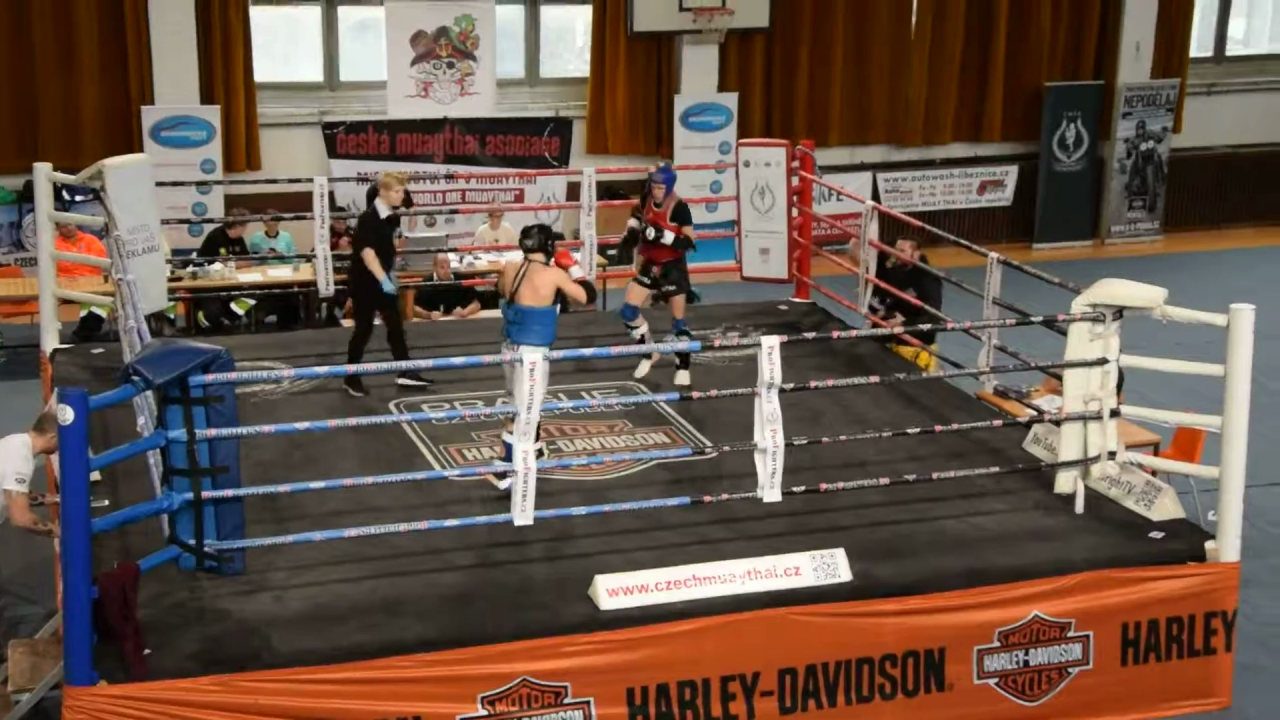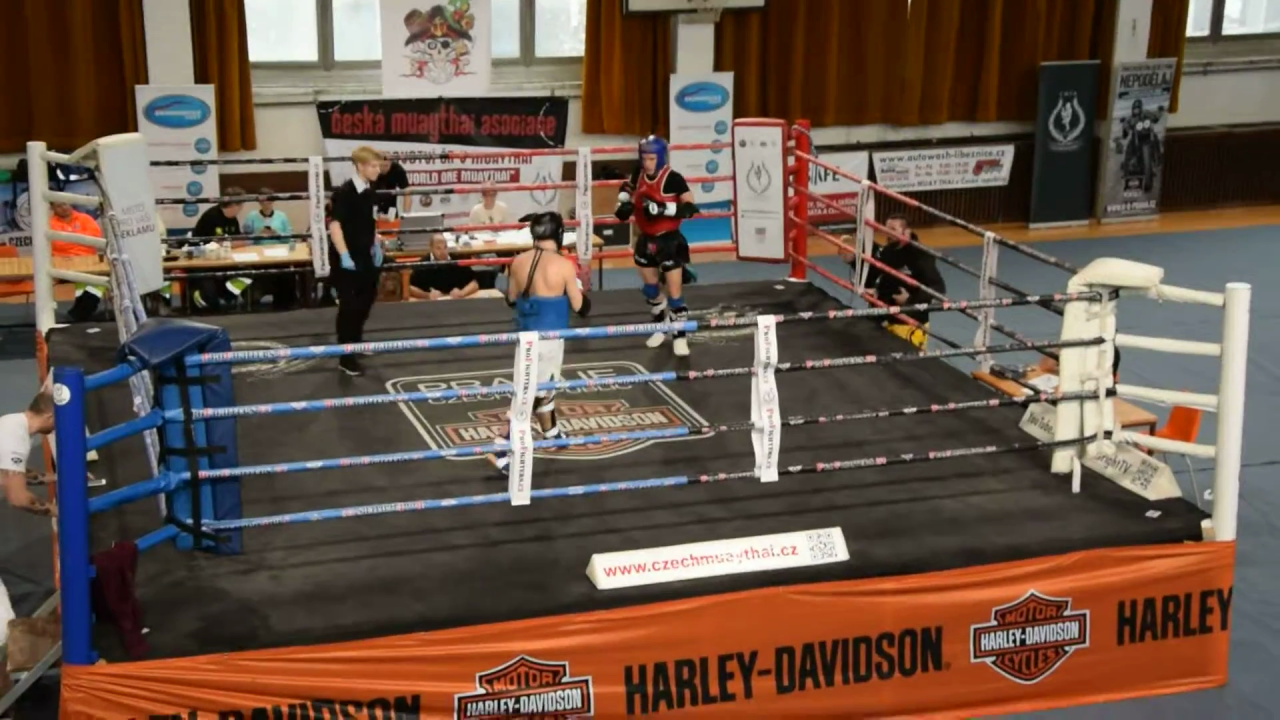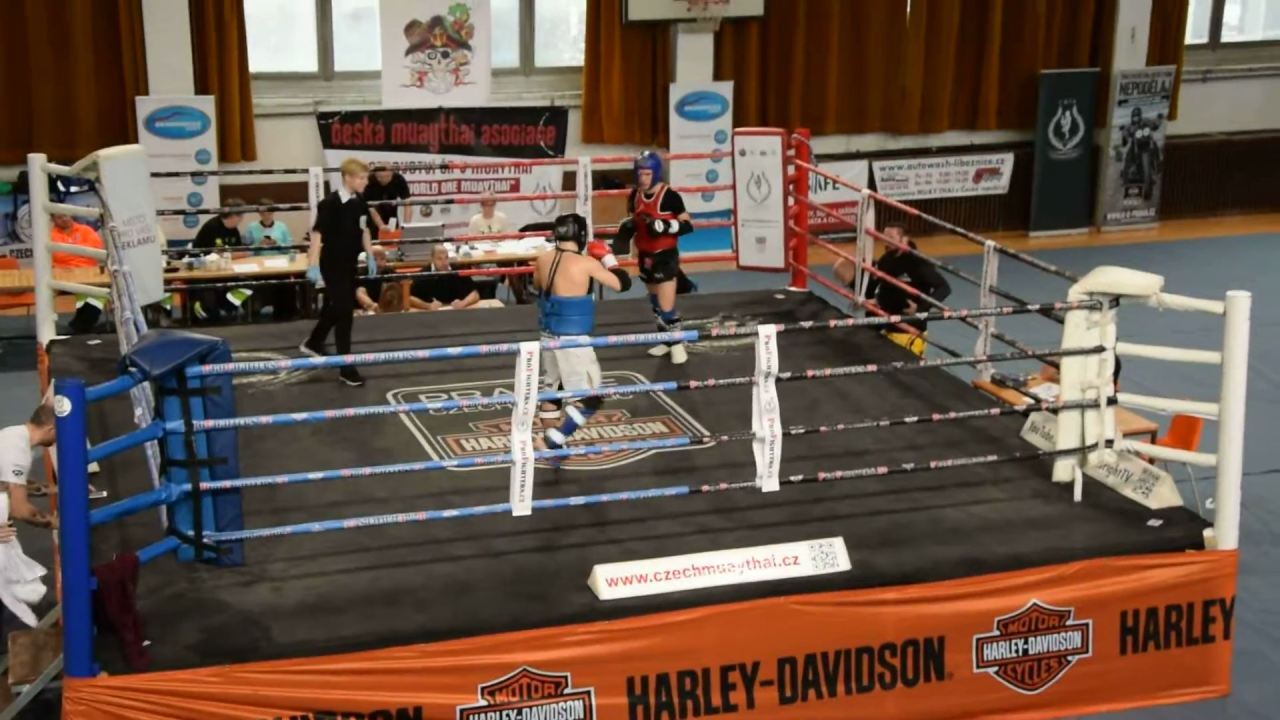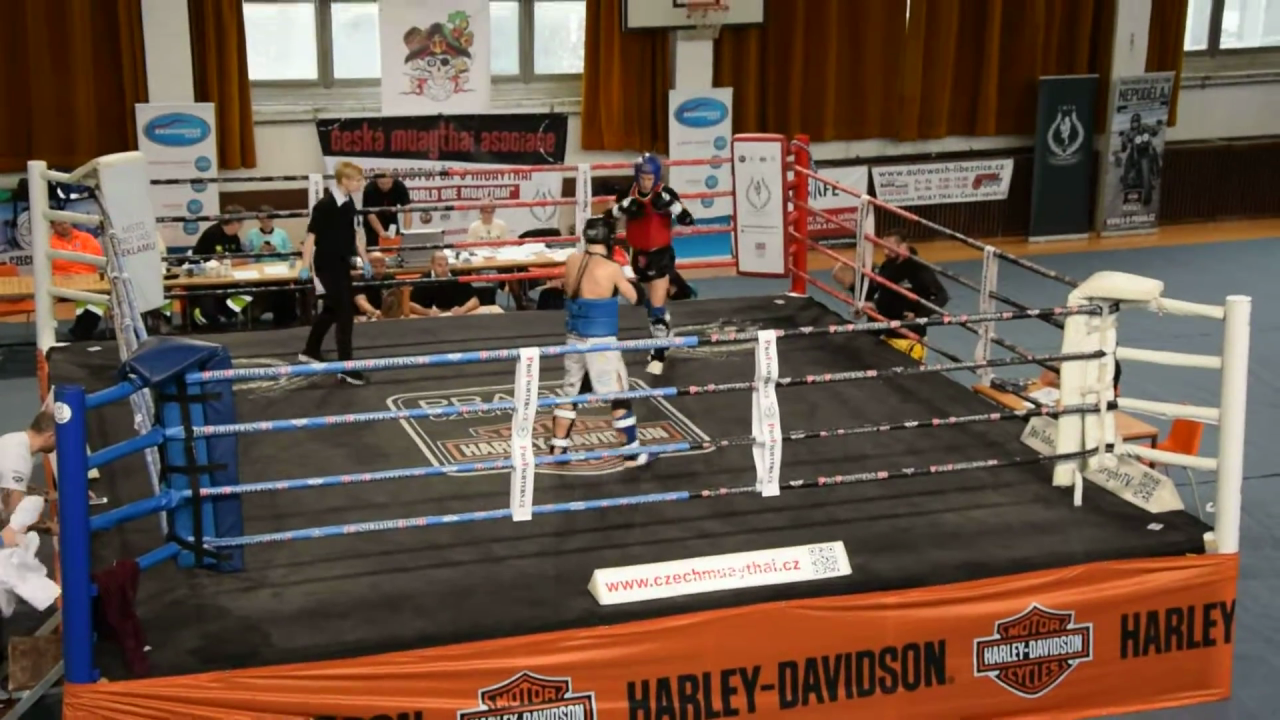
dt=0.2s
person 1, frame 1
left shoulder: (510, 268)
right shoulder: (553, 275)
right elbow: (588, 297)
right wrist: (575, 269)
left hip: (511, 346)
right hip: (532, 351)
person 1, frame 2
left shoulder: (520, 260)
right shoulder: (564, 265)
left elbow: (512, 298)
right elbow: (581, 307)
right wrist: (575, 282)
left hip: (528, 334)
right hip: (549, 338)
left knee: (542, 388)
right knee: (534, 393)
left ankle: (550, 433)
right ankle: (502, 452)
person 1, frame 3
left shoulder: (543, 259)
right shoulder: (585, 264)
right elbow: (622, 284)
right wrist: (608, 258)
left hip: (549, 336)
right hip: (574, 339)
left knee: (552, 390)
right knee: (589, 397)
left ankle: (551, 442)
right ankle: (558, 438)
person 1, frame 4
left shoulder: (573, 260)
right shoulder: (610, 269)
right elbow: (636, 298)
right wrist: (626, 270)
left hip: (575, 338)
right hip: (601, 342)
left knee: (571, 391)
right knee: (620, 397)
left ankle: (558, 446)
right ankle: (633, 452)
person 2, frame 1
left shoulder: (392, 216)
right shoulder: (369, 218)
right elbow: (366, 252)
left wrist: (390, 274)
right wrist: (383, 280)
left hip: (384, 280)
right hip: (365, 281)
left knee: (395, 323)
right knee: (363, 328)
left ankle: (405, 372)
right ankle: (352, 378)
person 2, frame 2
left shoulder: (370, 191)
right shoulder: (344, 192)
right elbow: (335, 224)
left wrist: (376, 247)
right wrist: (344, 255)
left hip: (364, 254)
right hip: (346, 257)
left knee: (369, 297)
right knee: (349, 303)
left ankle: (352, 340)
right ankle: (346, 357)
person 2, frame 3
left shoulder: (360, 201)
right shoulder: (330, 203)
left elbow: (364, 230)
right elbow: (317, 234)
left wrist: (371, 257)
right wrist: (312, 265)
left hip: (350, 263)
right hip: (333, 265)
left knee: (335, 306)
right knee: (344, 311)
left ankle: (313, 343)
right ankle: (346, 367)
person 2, frame 4
left shoulder: (349, 203)
right shoulder: (325, 205)
right elbow: (311, 236)
left wrist: (364, 259)
right wrist: (306, 266)
left hip: (341, 263)
right hip: (328, 266)
left knee: (332, 308)
right knee: (344, 311)
left ankle: (309, 351)
right ankle: (346, 367)
person 3, frame 1
left shoulder: (679, 208)
right shoulder: (646, 201)
left elbow: (688, 242)
right elbow: (637, 215)
left wrist: (661, 235)
right wrist: (631, 230)
left hip: (672, 267)
right hip: (649, 265)
left knee: (678, 320)
right knee: (628, 311)
left ankle: (683, 368)
right ankle: (647, 353)
person 3, frame 2
left shoulder: (672, 178)
right shoulder: (638, 176)
left elbow: (690, 208)
right elbow: (626, 188)
left wrist: (663, 209)
right wrist: (623, 203)
left hip: (669, 241)
right hip: (645, 241)
left knee: (674, 295)
right knee: (650, 290)
left ankle: (680, 337)
right ankle: (660, 328)
person 3, frame 3
left shoulder: (668, 195)
right shoulder: (636, 195)
left elbow: (687, 226)
right elbow: (631, 221)
left wrist: (664, 226)
right wrist: (626, 227)
left hip: (665, 256)
right hip: (644, 255)
left knee: (666, 309)
right knee: (656, 301)
left ankle: (677, 344)
right ankle: (667, 340)
person 3, frame 4
left shoulder: (666, 193)
right shoulder: (628, 194)
left elbow: (688, 220)
left wrist: (670, 203)
right wrist: (623, 206)
left hip: (660, 255)
right hip: (638, 255)
left knee: (657, 307)
right knee: (652, 305)
left ankle: (658, 358)
right ankle: (663, 341)
